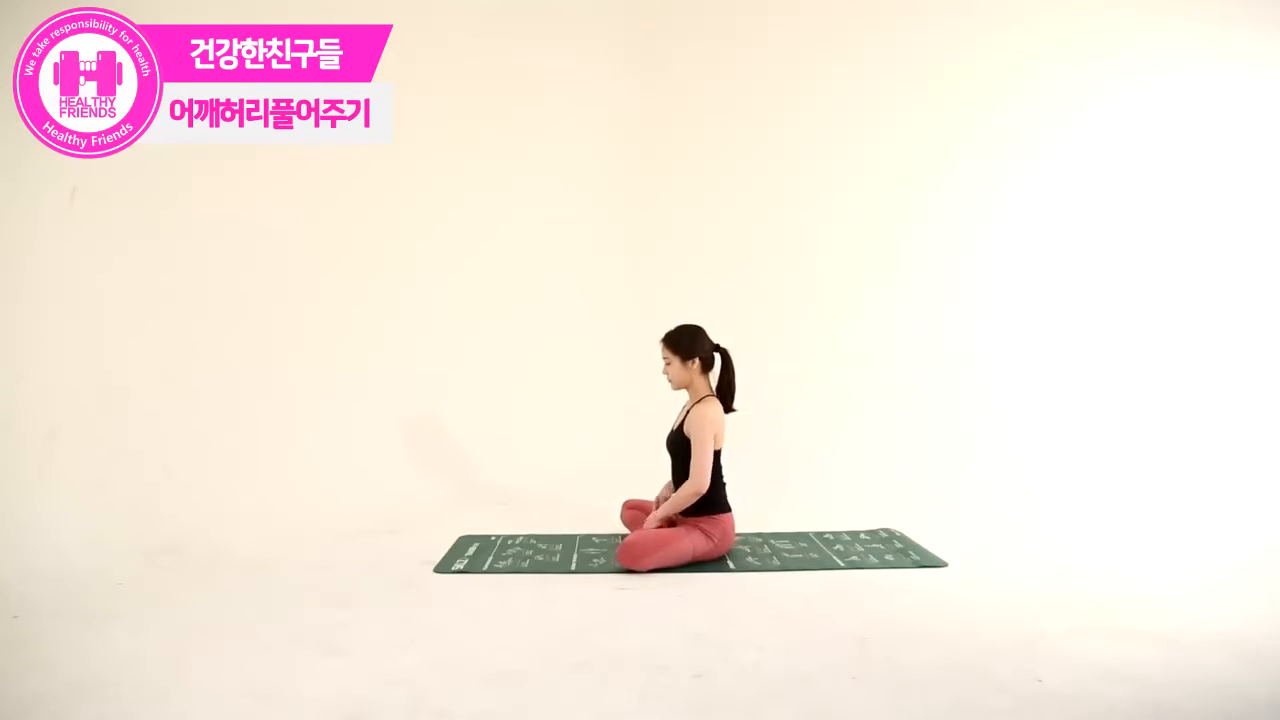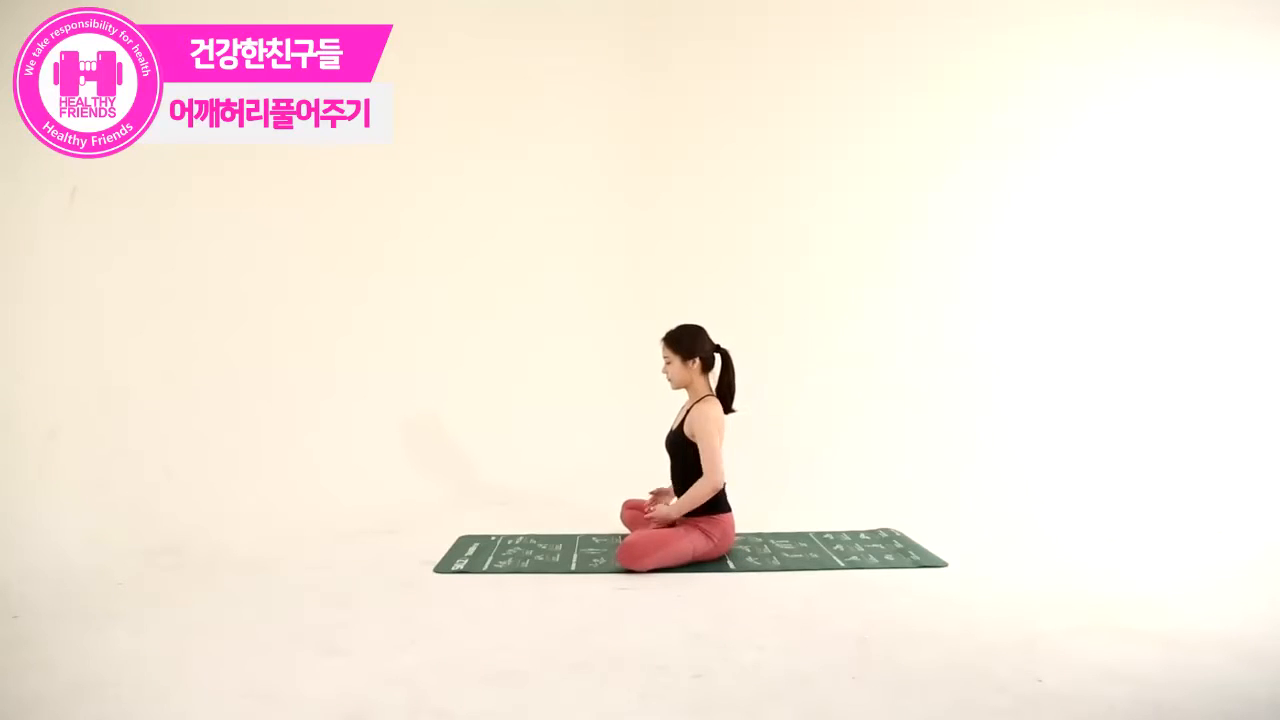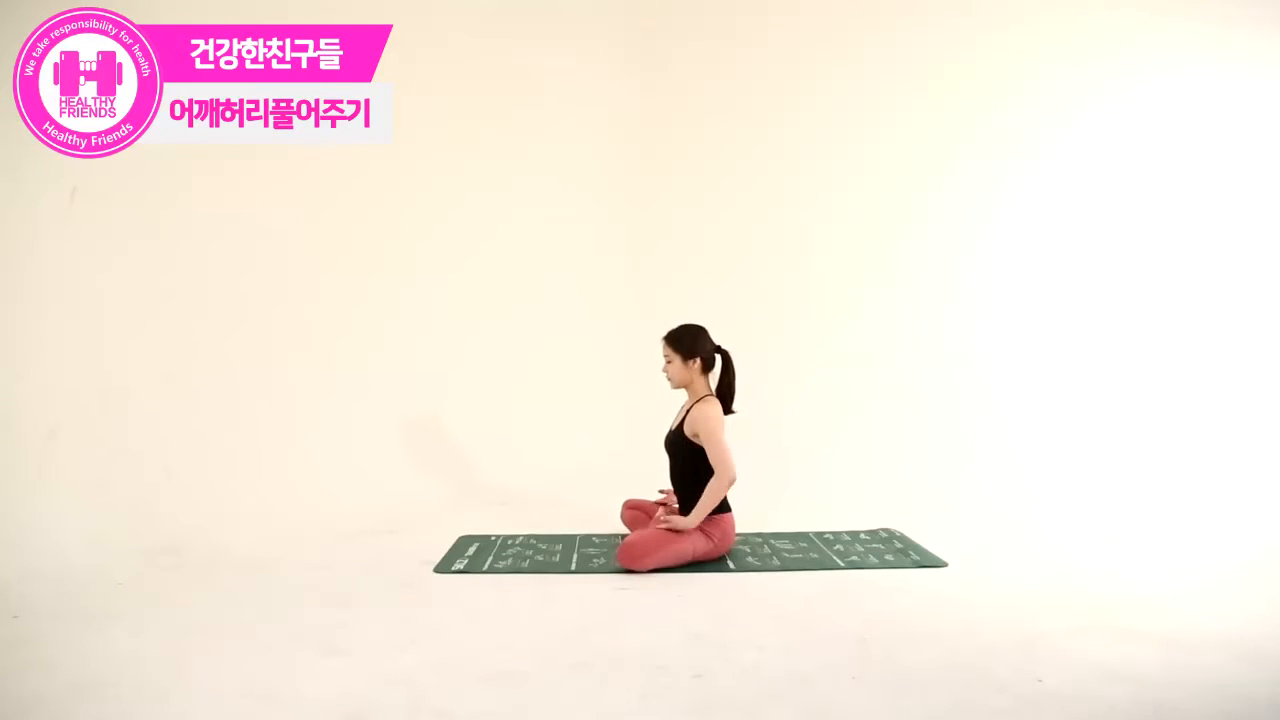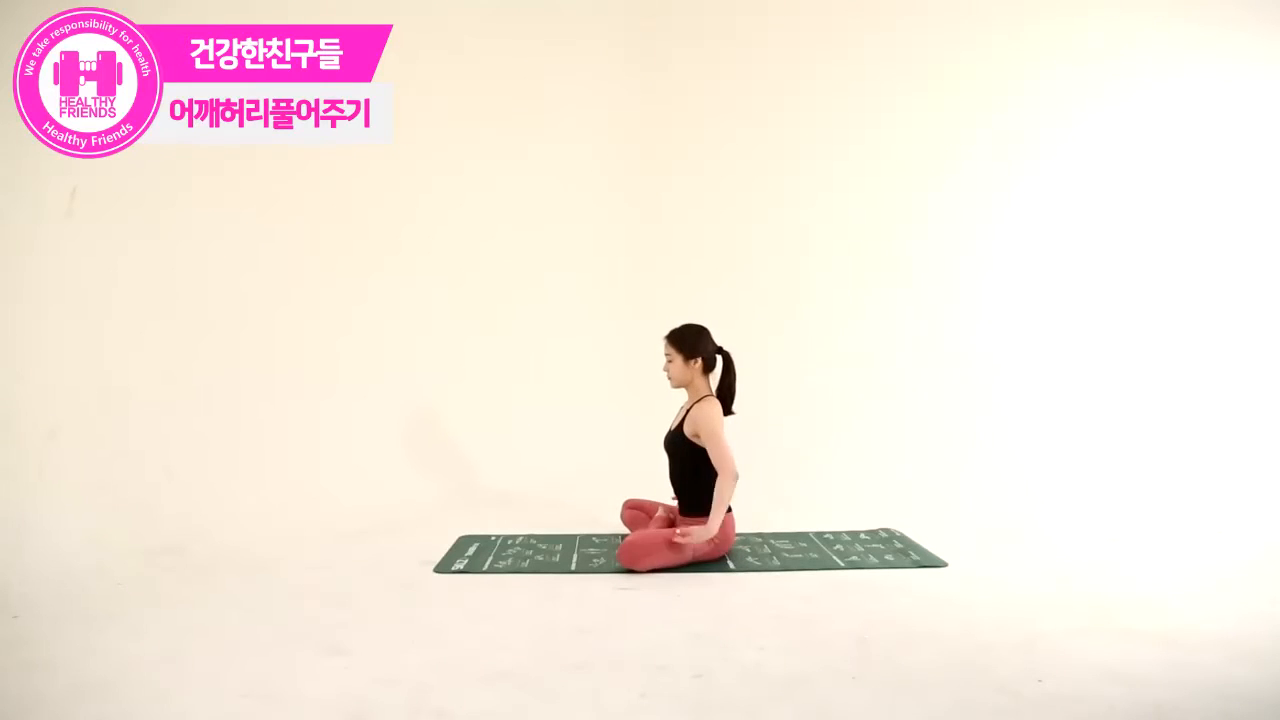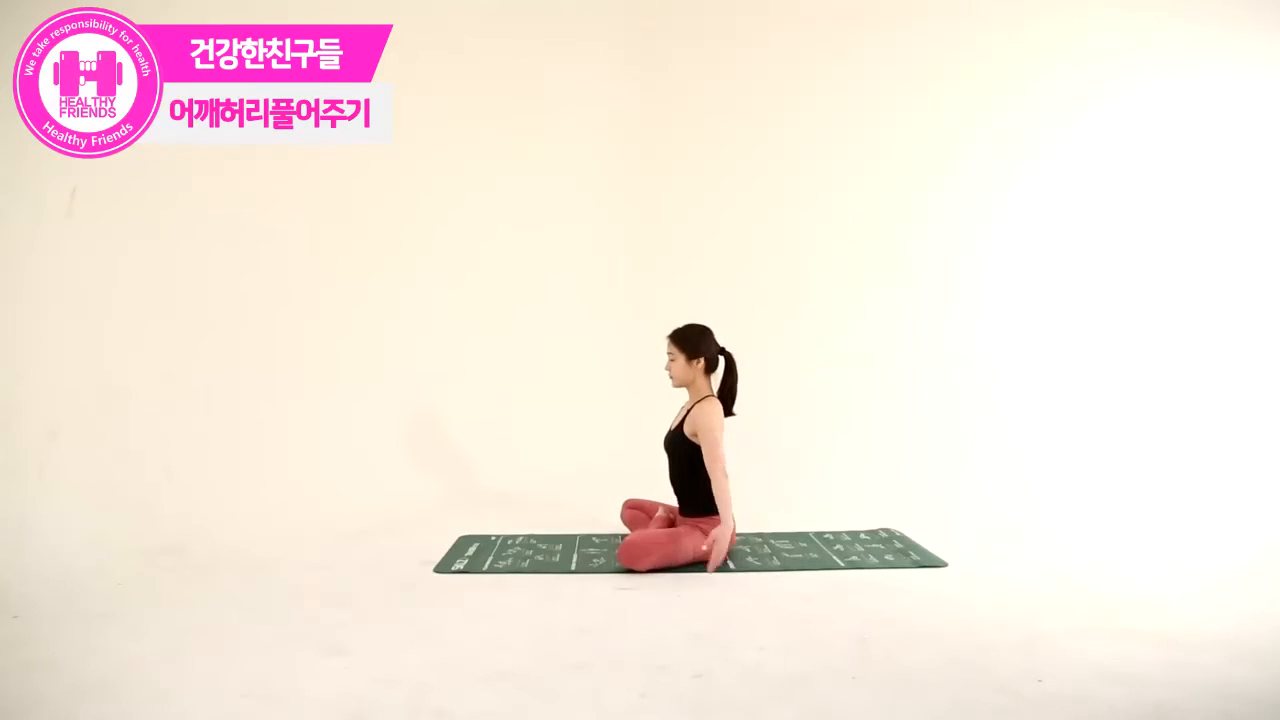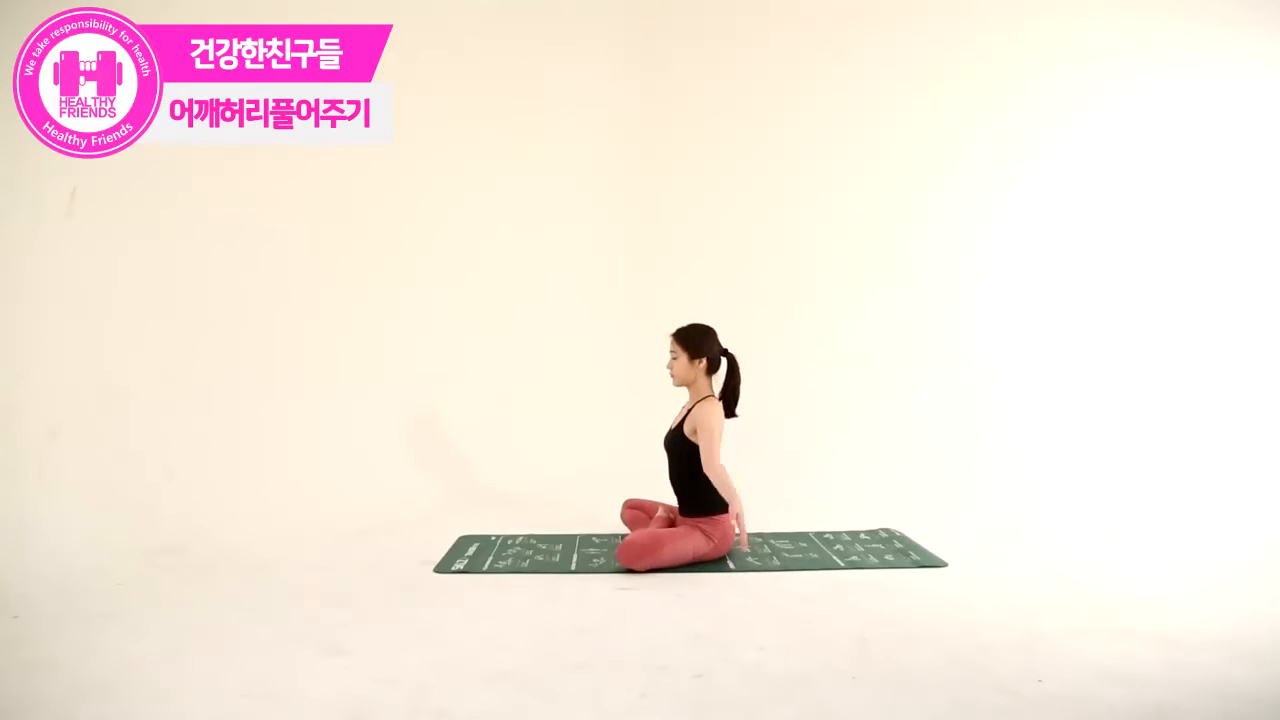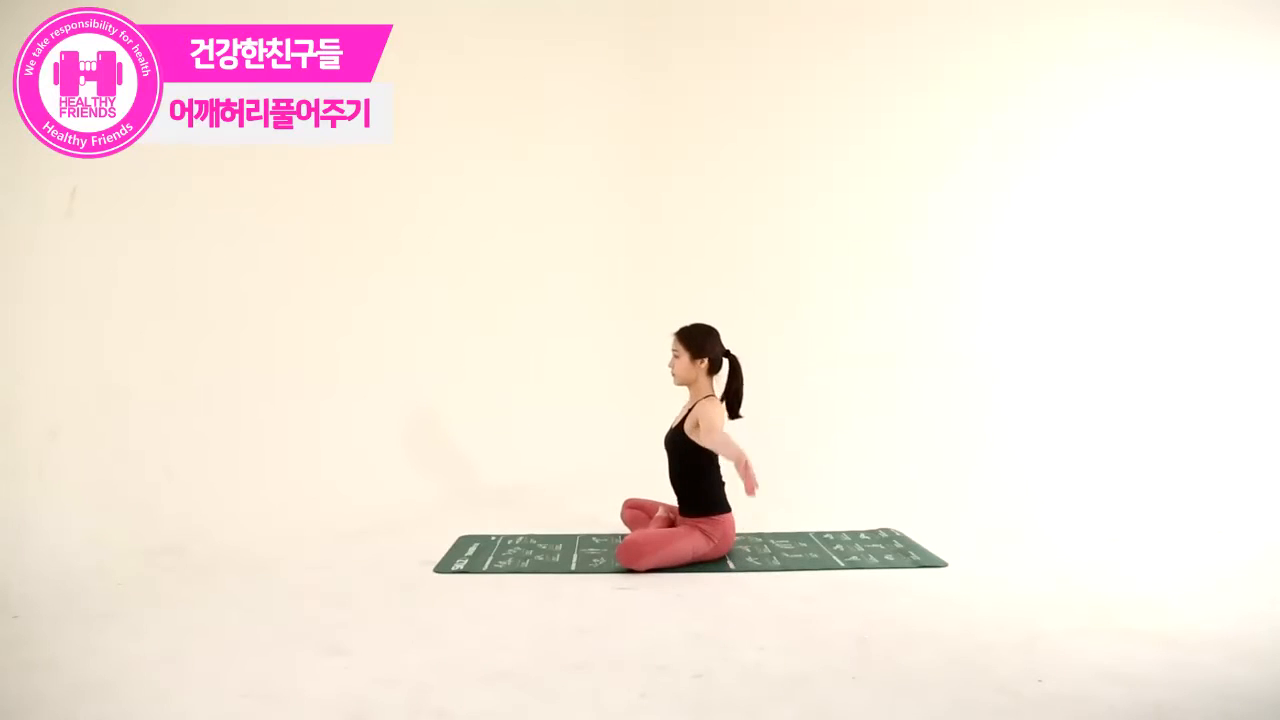
dt=0.1s
person 1, frame 1
left shoulder: (705, 412)
right shoulder: (694, 406)
left elbow: (698, 484)
left wrist: (659, 515)
right wrist: (665, 496)
left hip: (710, 527)
right hip: (692, 517)
left knee: (630, 553)
right knee: (630, 508)
person 1, frame 2
left shoulder: (705, 411)
right shoulder: (693, 406)
left elbow: (715, 478)
left wrist: (672, 511)
right wrist: (672, 493)
left hip: (710, 527)
right hip: (694, 517)
left knee: (630, 553)
right knee: (631, 508)
person 1, frame 3
left shoulder: (705, 411)
right shoulder: (693, 406)
left elbow: (726, 474)
left wrist: (691, 520)
right wrist: (679, 496)
left hip: (710, 528)
right hip: (693, 516)
left knee: (629, 553)
right knee: (631, 508)
person 1, frame 4
left shoulder: (705, 411)
right shoulder: (692, 406)
left elbow: (729, 472)
left wrist: (712, 528)
left hip: (705, 524)
right hip: (691, 517)
left knee: (630, 553)
right knee: (630, 508)
person 1, frame 5
left shoulder: (706, 411)
right shoulder: (693, 406)
left elbow: (718, 472)
left wrist: (725, 523)
left hip: (706, 526)
right hip: (690, 517)
left knee: (629, 553)
right knee: (630, 508)
person 1, frame 6
left shoulder: (708, 410)
right shoulder: (694, 406)
left elbow: (712, 464)
left wrist: (734, 503)
left hip: (710, 527)
right hip: (690, 516)
left knee: (629, 553)
right knee: (630, 507)
person 1, frame 7
left shoulder: (708, 409)
right shoulder: (695, 404)
left elbow: (715, 437)
left wrist: (738, 457)
left hip: (710, 528)
right hip: (691, 516)
left knee: (629, 552)
right knee: (631, 508)
